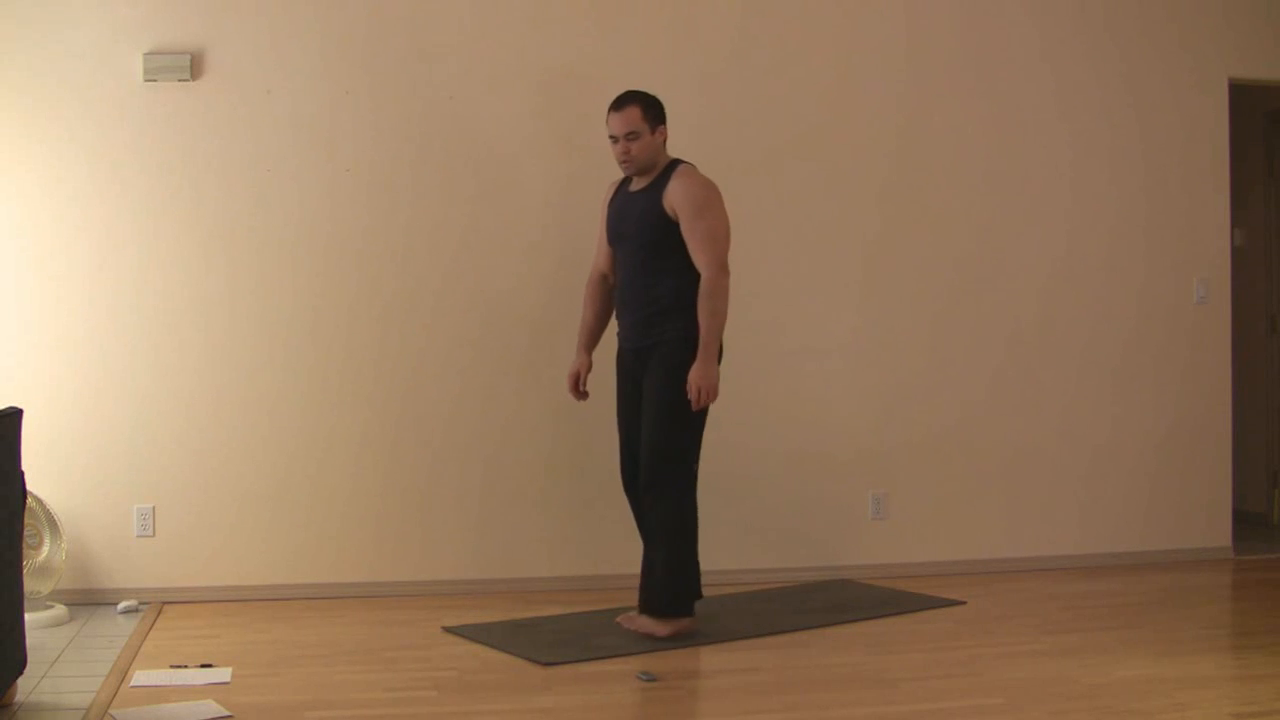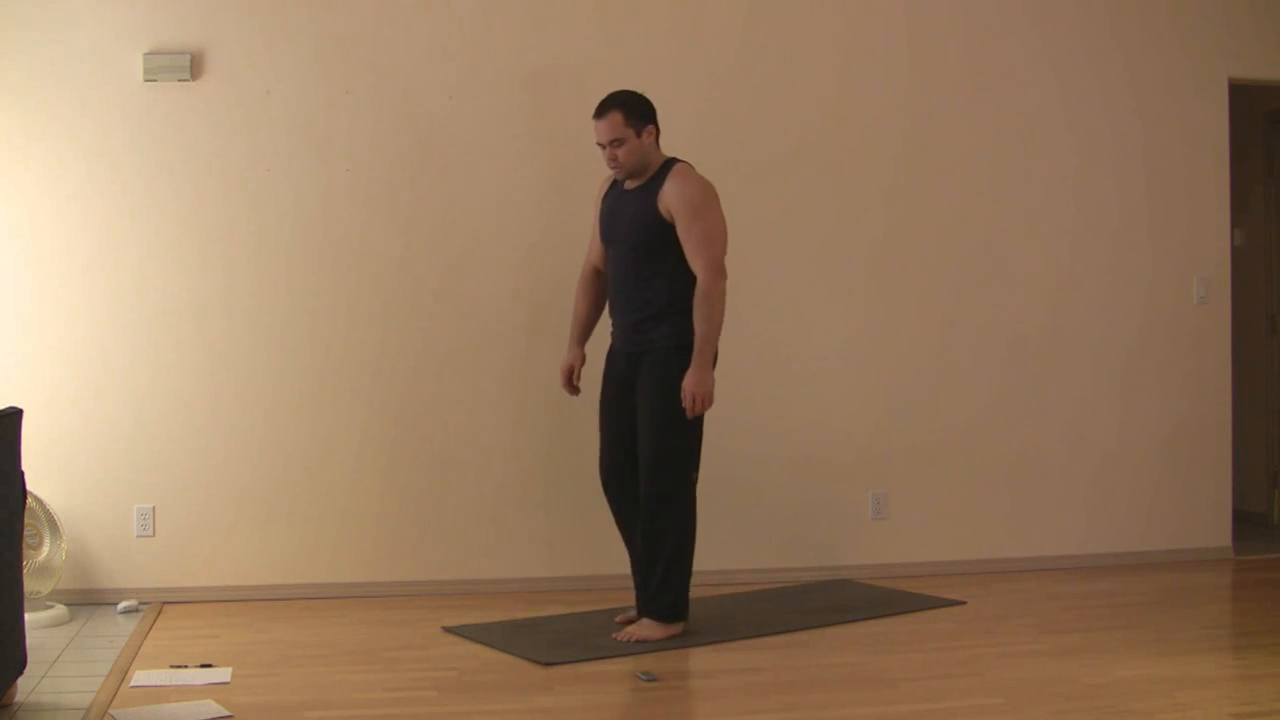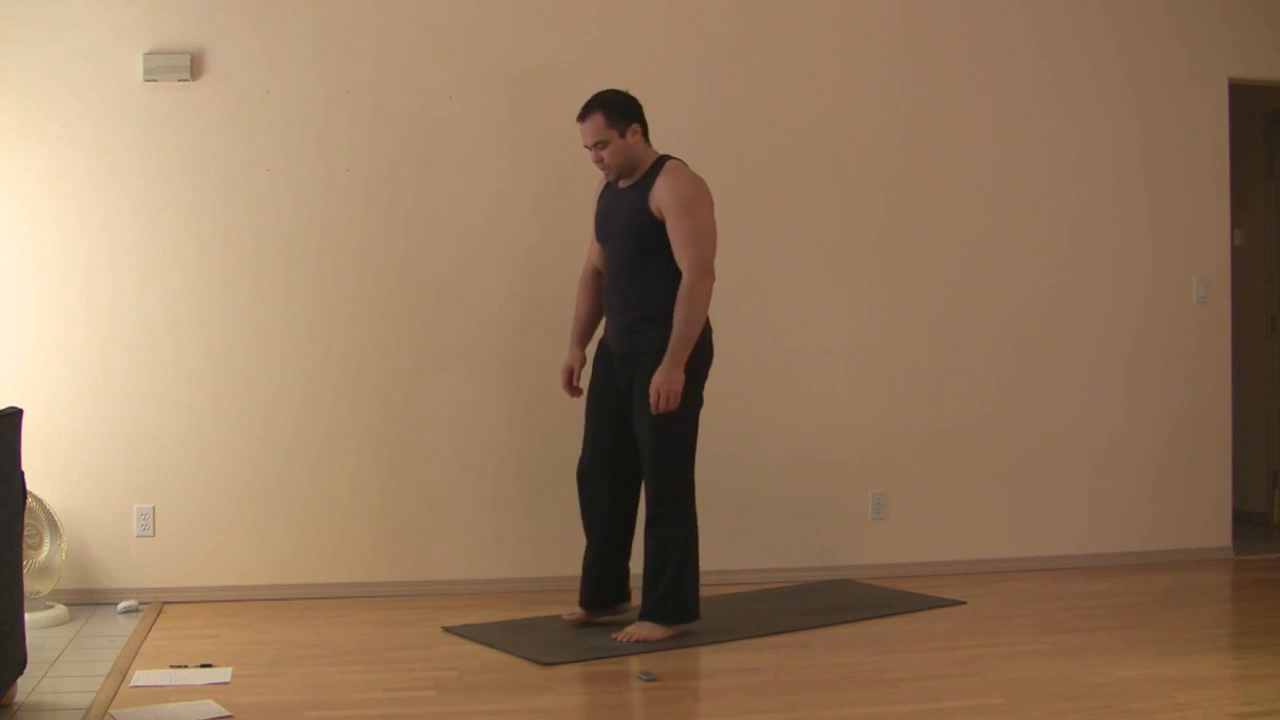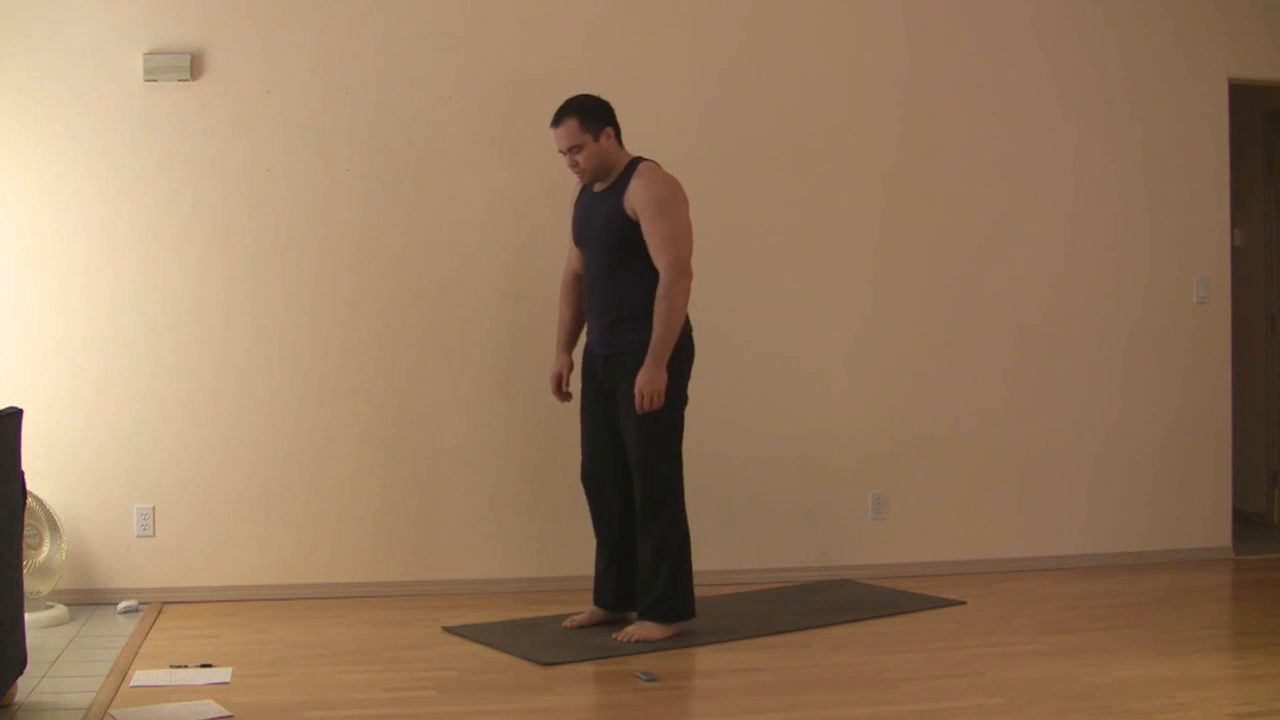
dt=0.4s
person 1, frame 1
left shoulder: (688, 188)
right shoulder: (617, 195)
left elbow: (714, 273)
right elbow: (603, 276)
left wrist: (707, 358)
right wrist: (584, 350)
left hip: (679, 350)
right hip: (635, 350)
left knee: (665, 473)
right knee: (640, 475)
left ankle: (669, 606)
right ankle: (668, 597)
person 1, frame 2
left shoulder: (684, 188)
right shoulder: (610, 192)
left elbow: (711, 277)
right elbow: (595, 271)
left wrist: (702, 365)
right wrist: (576, 343)
left hip: (673, 355)
right hip: (626, 352)
left knee: (665, 480)
right knee: (619, 475)
left ankle: (667, 610)
right ankle: (657, 593)
person 1, frame 3
left shoulder: (677, 185)
right shoulder: (609, 191)
left elbow: (698, 275)
left wrist: (676, 364)
right wrist: (577, 345)
left hip: (666, 358)
right hip: (616, 353)
left knee: (666, 484)
right knee: (599, 474)
left ankle: (669, 611)
right ankle: (603, 594)
person 1, frame 4
left shoulder: (650, 187)
right shoulder: (585, 194)
left elbow: (675, 275)
right elbow: (575, 276)
left wrist: (657, 363)
right wrist: (564, 351)
left hip: (649, 357)
right hip: (602, 355)
left knee: (654, 481)
right knee: (602, 478)
left ankle: (665, 609)
right ankle: (616, 597)
